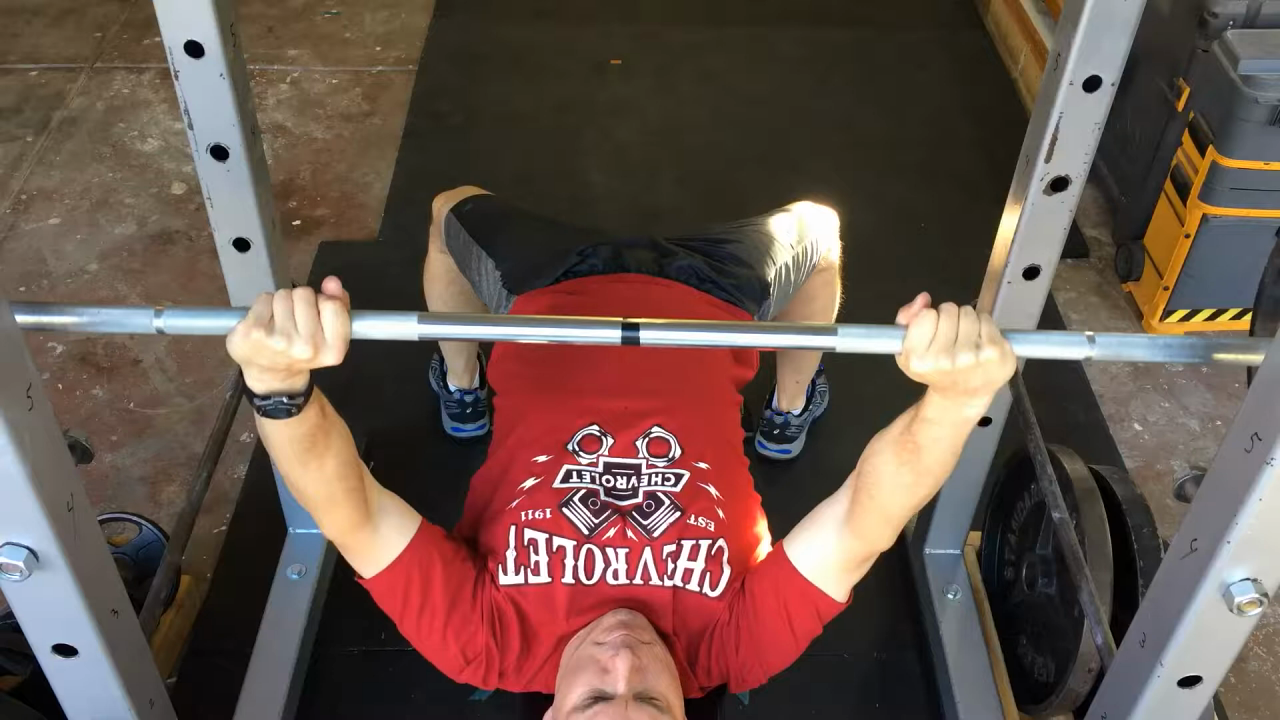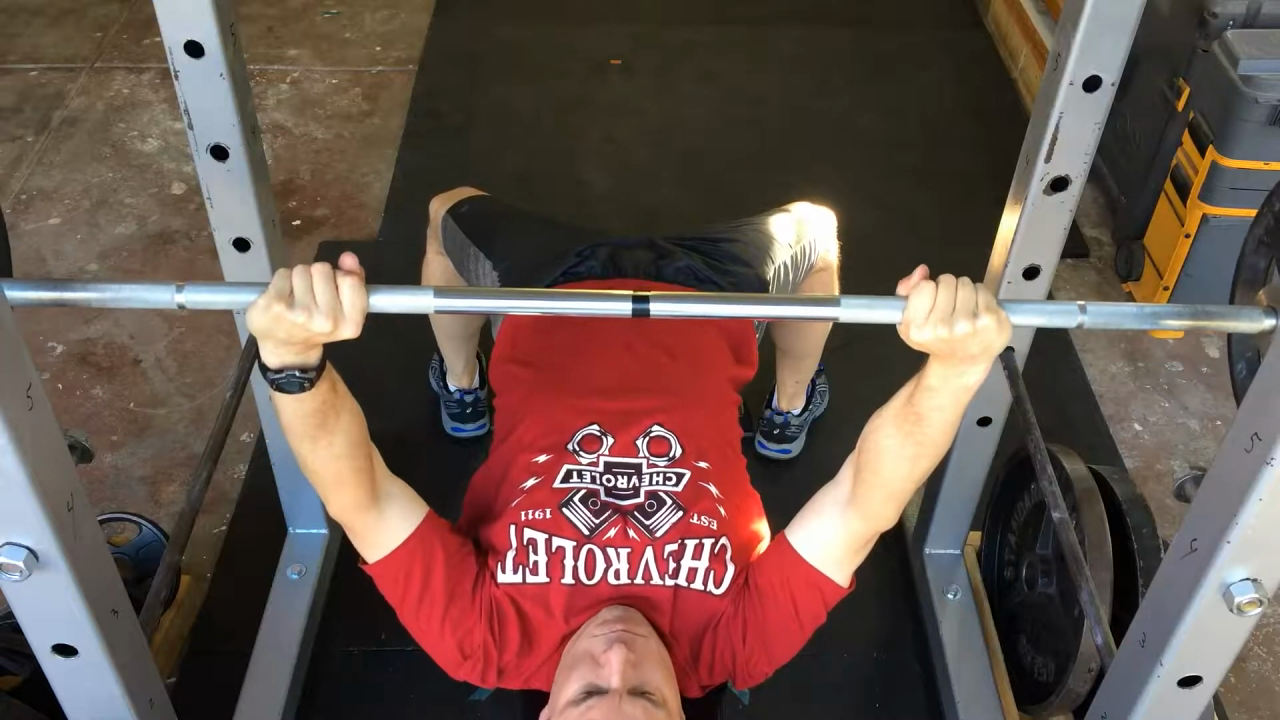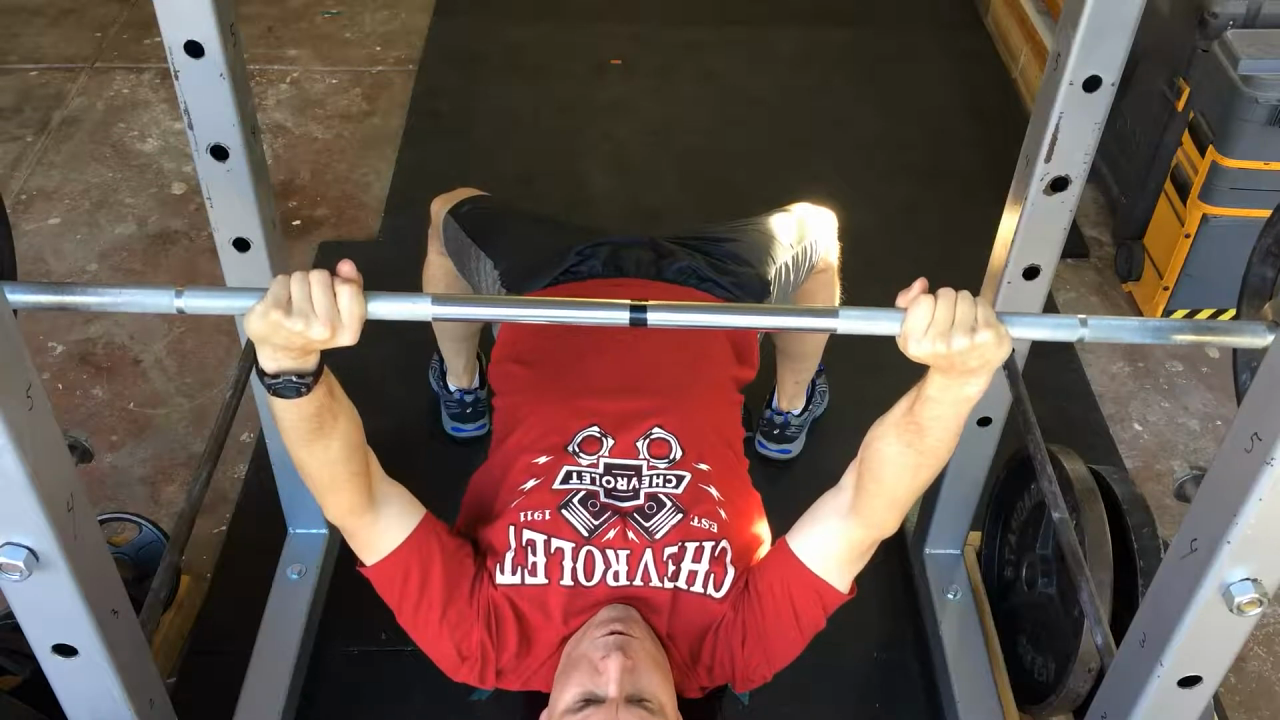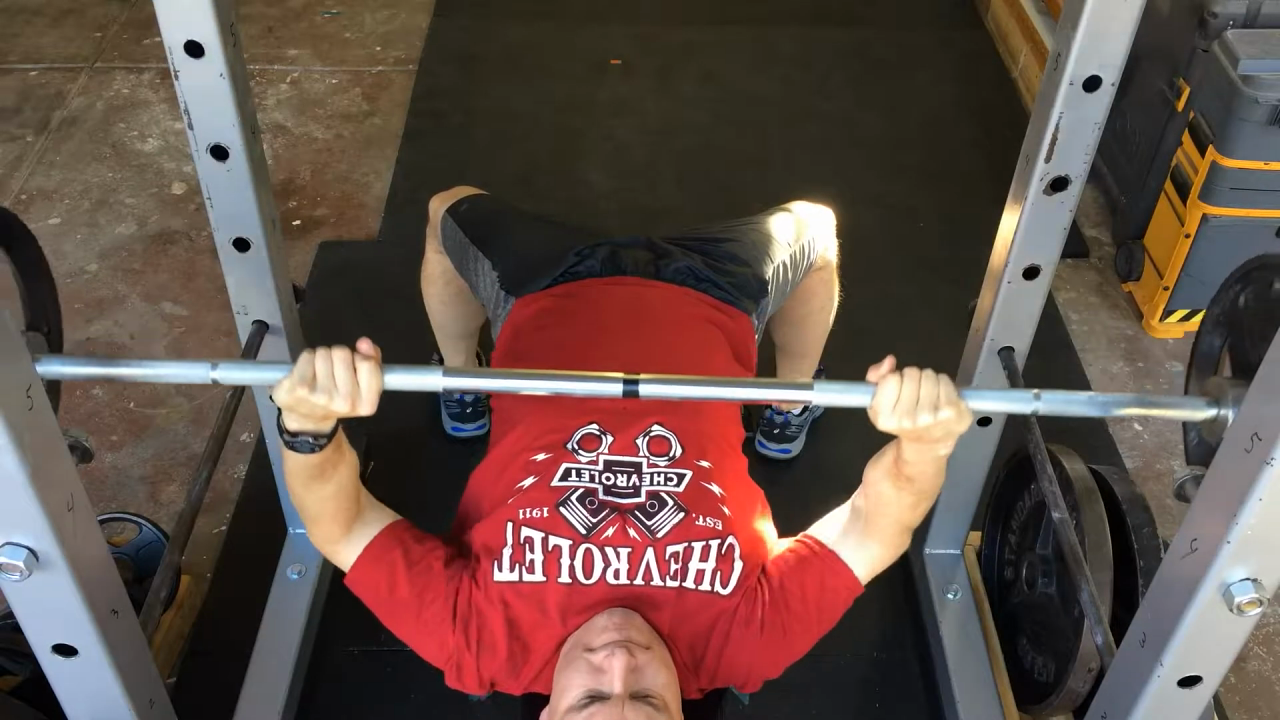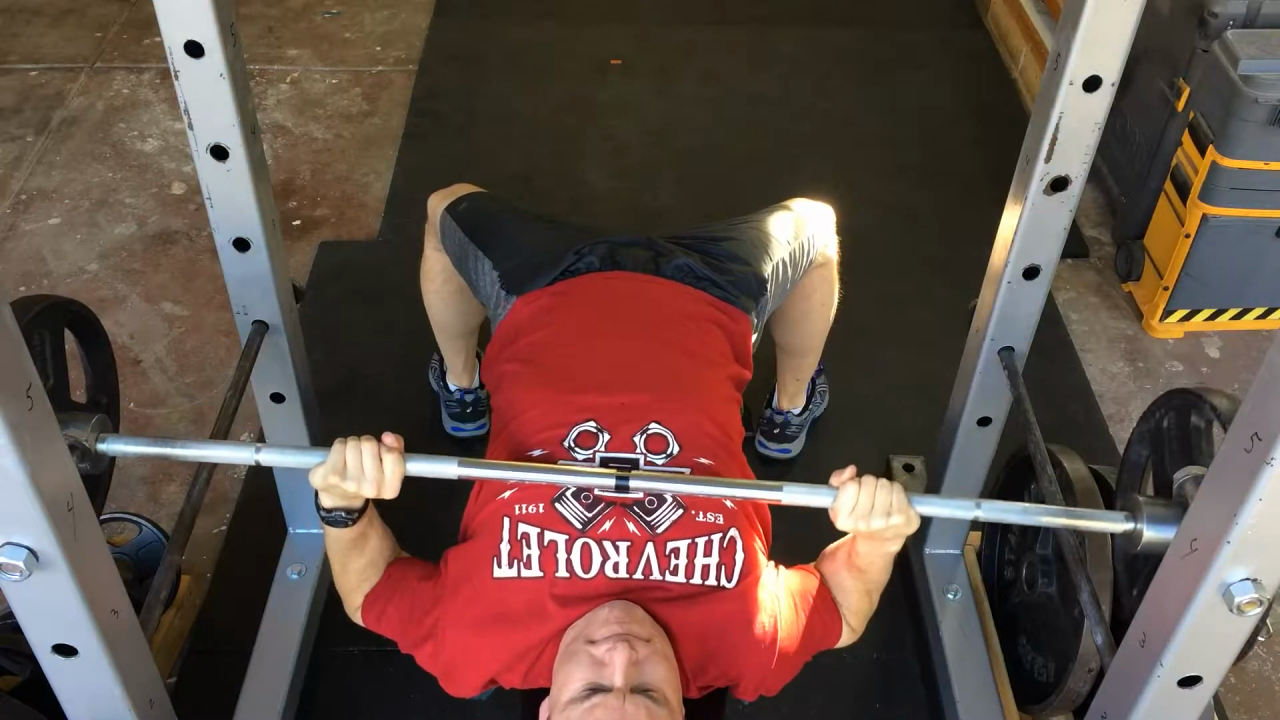
dt=1s
person 1, frame 1
left shoulder: (485, 643)
right shoulder: (736, 644)
left elbow: (351, 514)
right elbow: (864, 521)
left wrist: (278, 379)
right wrist: (961, 392)
left knee: (457, 209)
right knee: (814, 225)
left ankle: (463, 394)
person 1, frame 2
left shoulder: (485, 639)
right shoulder: (738, 639)
left elbow: (360, 495)
right elbow: (867, 500)
left wrist: (292, 354)
right wrist: (957, 362)
left knee: (455, 212)
right knee: (812, 227)
person 1, frame 3
left shoulder: (484, 641)
right shoulder: (737, 645)
left elbow: (356, 499)
right elbow: (867, 508)
left wrist: (289, 361)
right wrist: (958, 373)
left knee: (456, 213)
right knee: (812, 226)
person 1, frame 4
left shoulder: (481, 642)
right shoulder: (743, 639)
left elbow: (342, 527)
right elbow: (875, 527)
left wrist: (309, 426)
right wrist: (925, 441)
left knee: (455, 210)
right knee: (811, 226)
person 1, frame 5
left shoulder: (474, 640)
right shoulder: (743, 645)
left elbow: (367, 595)
right elbow: (847, 606)
left wrist: (344, 504)
right wrist: (876, 537)
left knee: (451, 207)
right knee: (809, 222)
